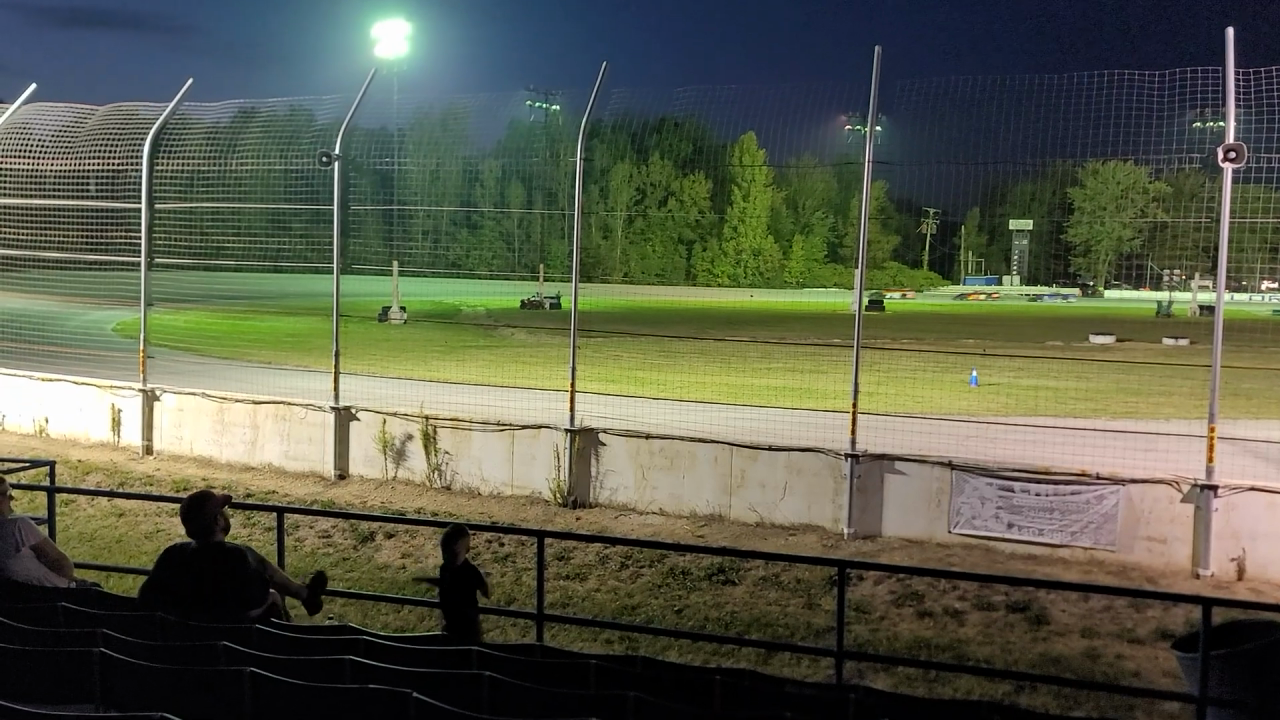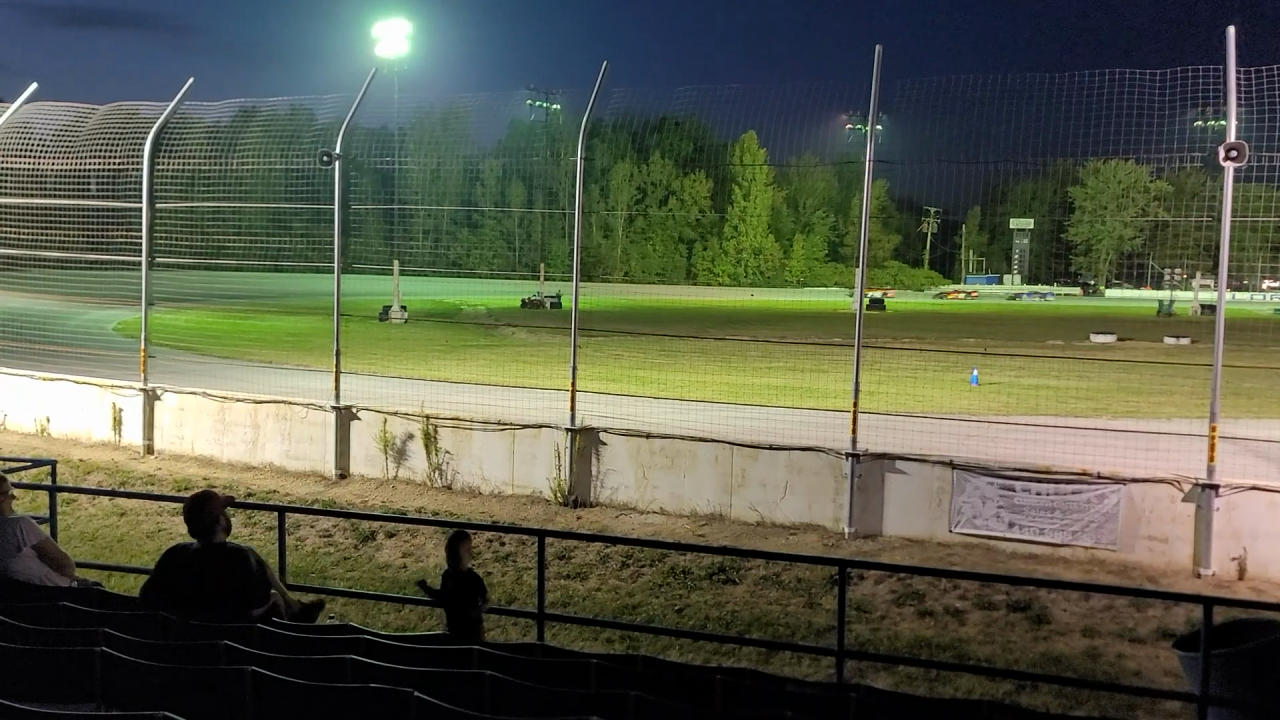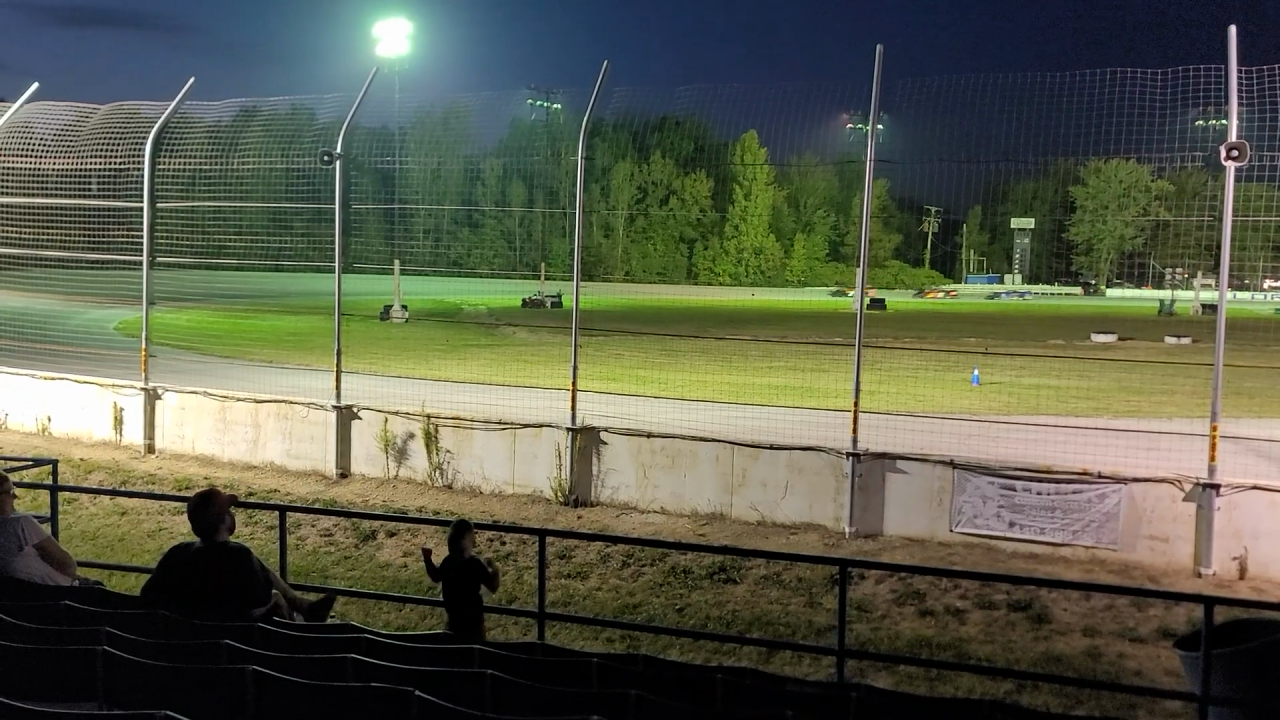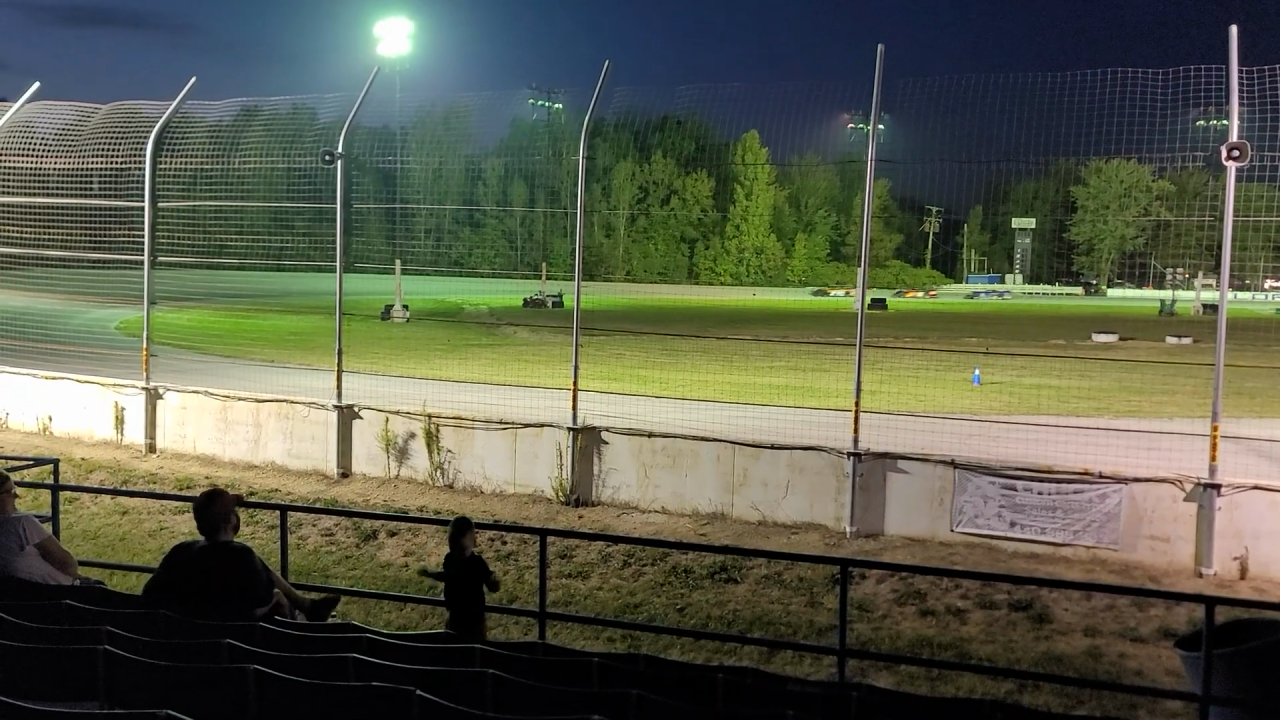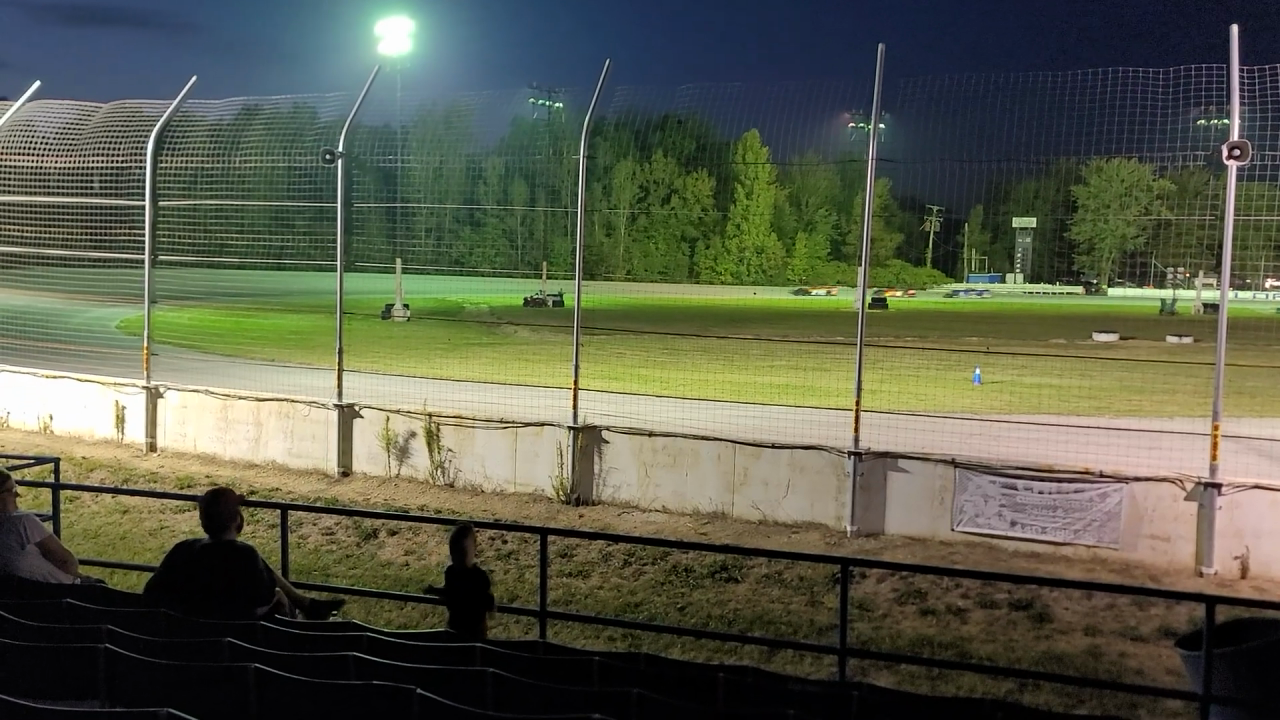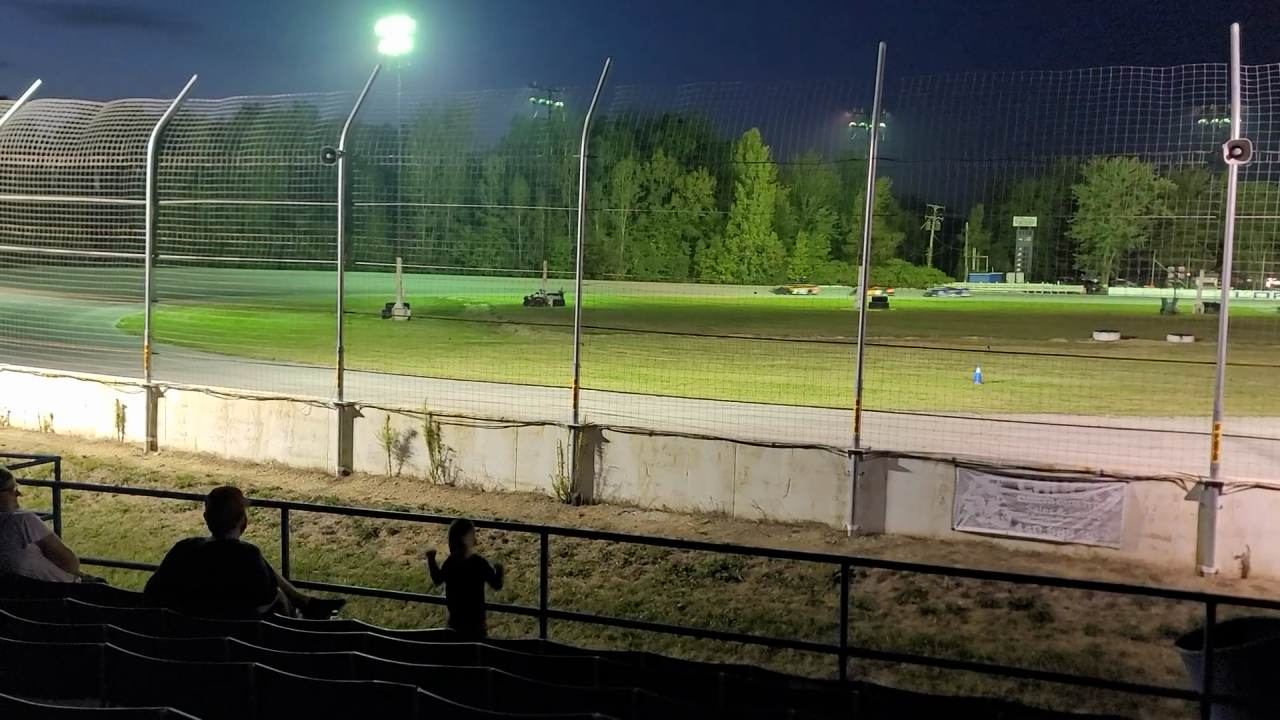
dt=0.1s
person 1, frame 1
left shoulder: (172, 554)
right shoulder: (234, 557)
left elbow: (146, 597)
right elbow: (254, 608)
right wrist: (272, 598)
left ankle: (303, 593)
person 1, frame 2
left shoulder: (175, 555)
right shoulder: (235, 557)
left elbow: (147, 597)
right elbow: (256, 607)
right wrist: (273, 598)
left knee: (251, 557)
left ankle: (296, 610)
person 1, frame 3
left shoulder: (177, 554)
right shoulder: (237, 556)
left elbow: (148, 596)
right elbow: (259, 606)
right wrist: (275, 598)
left knee: (255, 565)
left ankle: (305, 607)
person 1, frame 4
left shoulder: (180, 552)
right shoulder: (240, 556)
left elbow: (151, 595)
right elbow: (260, 606)
right wrist: (276, 597)
left knee: (258, 568)
left ankle: (308, 607)
person 1, frame 5
left shoulder: (182, 551)
right shoulder: (243, 555)
left elbow: (152, 594)
right elbow: (263, 603)
right wrist: (277, 596)
left ankle: (308, 606)
person 1, frame 6
left shoulder: (184, 549)
right shoulder: (246, 555)
left elbow: (152, 593)
right elbow: (263, 603)
right wrist: (278, 597)
left ankle: (307, 605)
